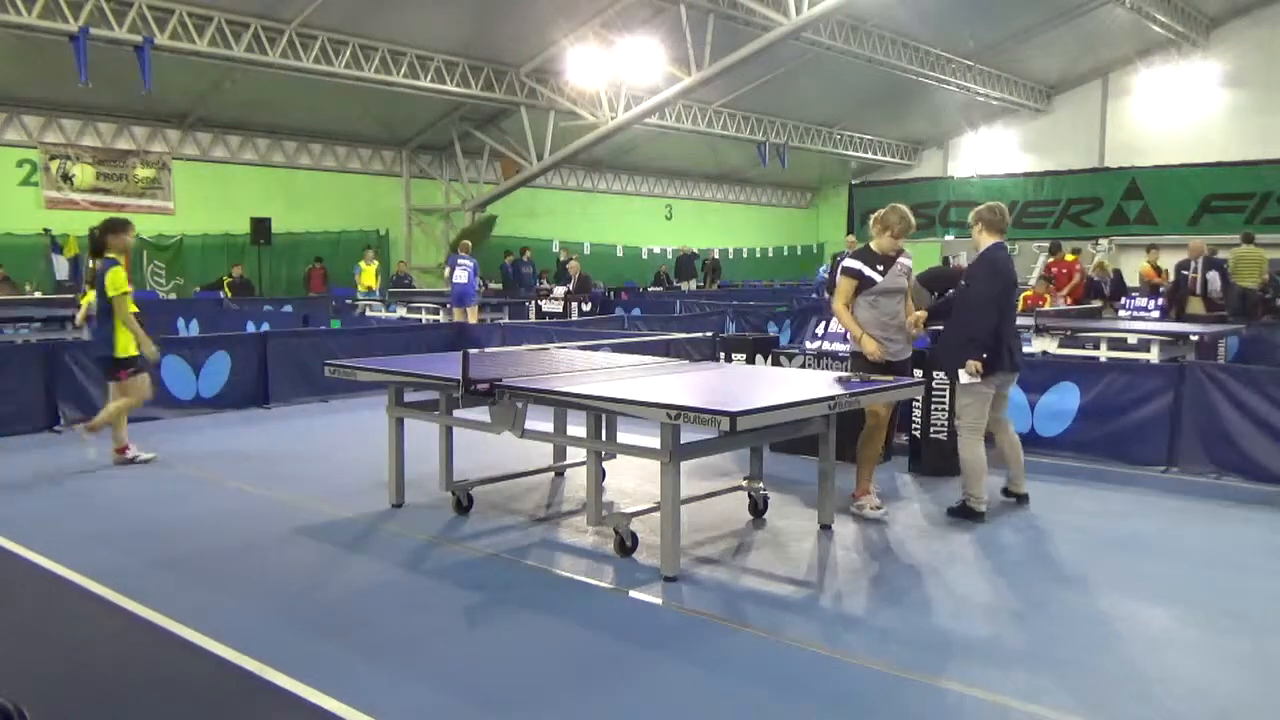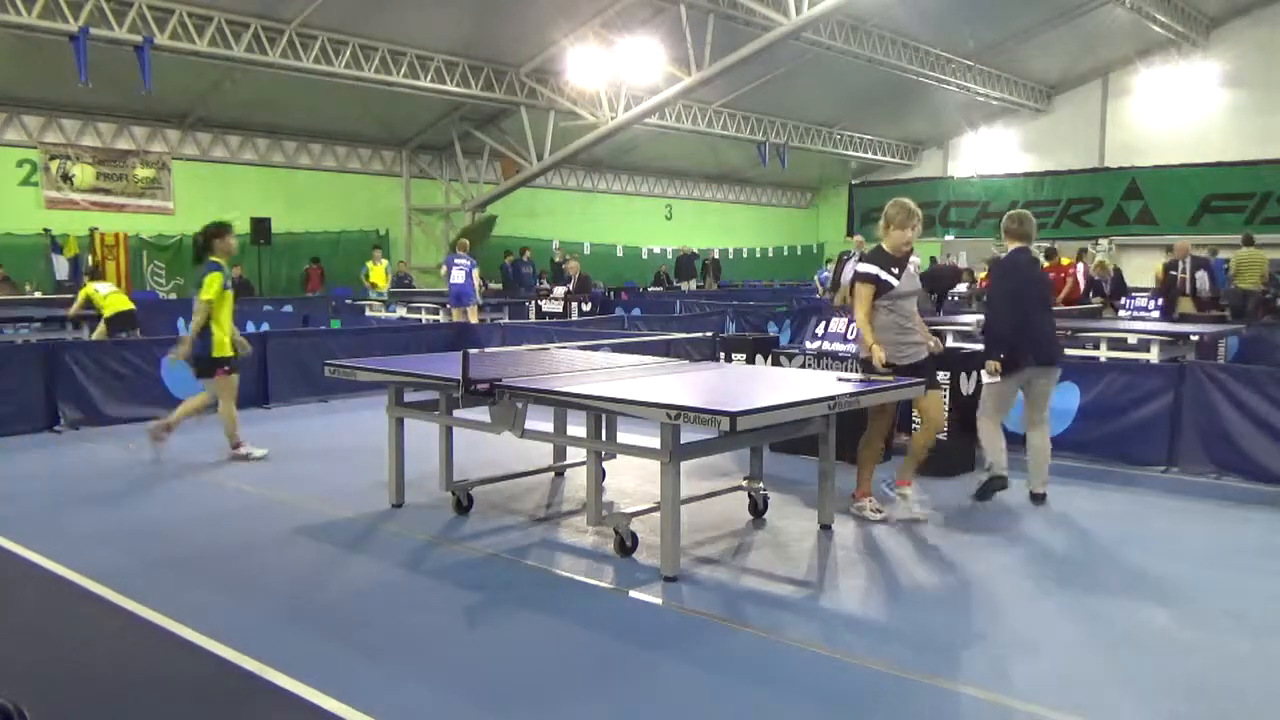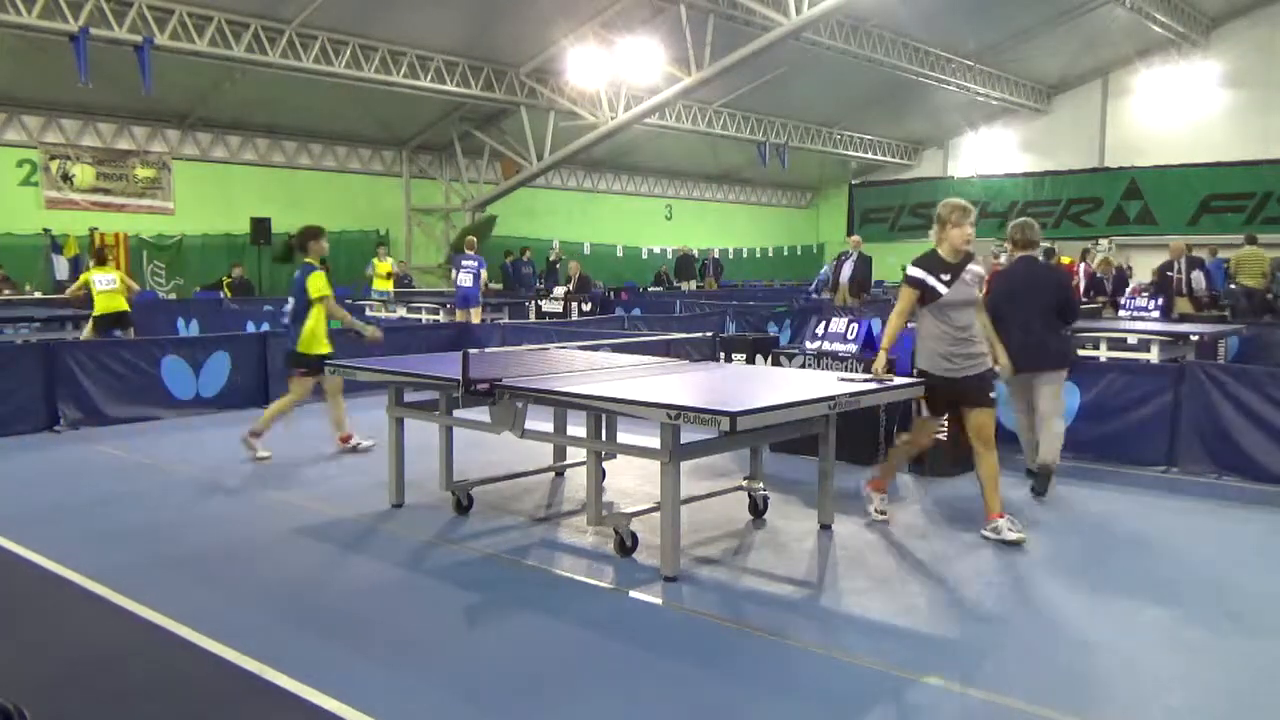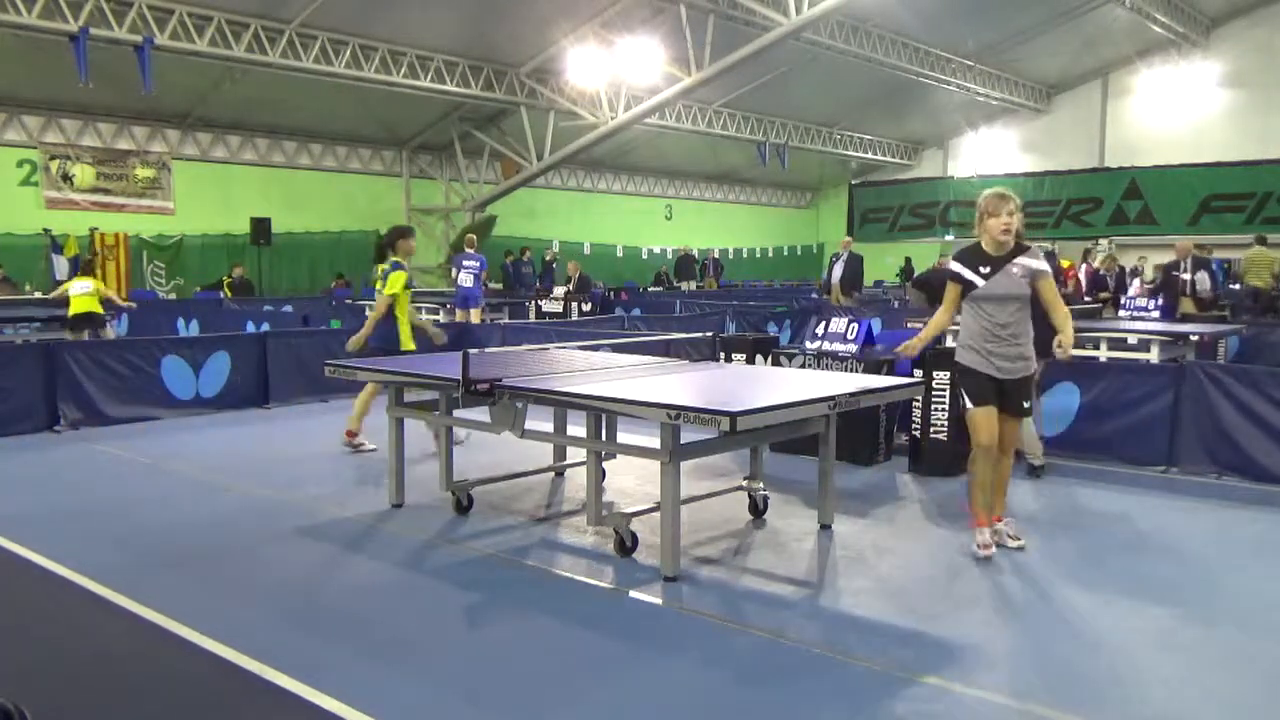
dt=0.4s
person 1, frame 1
left shoulder: (904, 261)
right shoulder: (857, 260)
right elbow: (839, 306)
left wrist: (913, 319)
right wrist: (863, 338)
left hip: (899, 353)
right hip: (868, 353)
left knee: (883, 422)
right knee: (876, 419)
left ankle: (867, 482)
right ankle: (860, 494)
person 1, frame 2
left shoulder: (911, 259)
right shoulder: (871, 263)
right elbow: (861, 313)
left wrist: (925, 334)
right wrist: (873, 347)
left hip: (915, 354)
right hip: (883, 358)
left knee: (935, 419)
right knee: (879, 428)
left ankle: (903, 483)
right ankle: (862, 495)
person 1, frame 3
left shoulder: (975, 266)
right shoulder: (922, 268)
right elbow: (900, 315)
left wrist: (998, 350)
right wrist: (884, 352)
left hip: (977, 366)
right hip: (936, 368)
left knee: (985, 441)
right knee: (921, 438)
left ankle: (995, 518)
right ankle: (877, 486)
person 1, frame 4
left shoulder: (1031, 259)
right shoulder: (963, 260)
left elbow: (1057, 307)
right elbow: (947, 311)
left wrist: (1066, 333)
right wrist: (919, 341)
left hip: (1017, 367)
right hip: (974, 363)
left knee: (1007, 447)
right knee: (984, 444)
left ankle: (997, 518)
right ankle: (980, 524)
person 2, frame 1
left shoulder: (987, 261)
right shoulder: (1002, 261)
left elbow: (983, 312)
right elbow: (963, 300)
left wrist: (975, 353)
right wrist: (929, 313)
left hip: (983, 359)
right hip: (1004, 358)
left knee: (970, 431)
right knee: (999, 423)
left ankle: (975, 503)
right ankle: (1018, 486)
person 2, frame 2
left shoulder: (1004, 267)
right shoulder: (1039, 269)
left elbow: (1001, 313)
left wrist: (994, 354)
left hip: (1014, 357)
right hip: (1046, 356)
left knee: (988, 416)
right knee: (1037, 423)
left ankle: (997, 472)
right ankle: (1038, 488)
person 2, frame 3
left shoulder: (1001, 278)
right shoulder: (1056, 275)
left elbow: (991, 319)
right elbow: (1071, 315)
left hip: (1015, 356)
right hip: (1051, 356)
left knee: (1024, 415)
right knee: (1051, 417)
left ankle: (1033, 465)
right ankle: (1045, 465)
person 2, frame 4
right shoulder: (1046, 266)
right elbow: (1060, 304)
left hip: (1013, 343)
right hip: (1042, 339)
left knee: (1020, 399)
right knee: (1031, 391)
left ankle: (1033, 454)
person 3, frame 1
left shoulder: (108, 266)
right shoulder: (114, 268)
right elbow: (122, 312)
left wrist: (138, 340)
right wrist: (145, 341)
left hip: (120, 343)
right hip: (115, 345)
left knee: (120, 398)
right knee: (140, 395)
left ankle: (122, 449)
right ankle: (90, 429)
person 3, frame 2
left shoulder: (218, 269)
right shoulder: (215, 272)
right elbow: (202, 312)
left wrist: (236, 336)
right wrist: (187, 342)
left hip: (214, 343)
right hip: (213, 345)
left knee: (210, 396)
right knee: (228, 396)
left ankle: (165, 426)
right ankle: (237, 447)
person 3, frame 3
left shoulder: (304, 271)
right shoulder: (315, 273)
right elbow: (332, 309)
right wrist: (363, 328)
left hip: (316, 343)
right hip: (306, 344)
left knee: (335, 388)
right knee: (297, 396)
left ankle: (346, 439)
right ankle: (254, 435)
person 3, frame 4
left shoulder: (392, 268)
right shoulder: (399, 272)
right elbow: (381, 306)
left wrist: (429, 328)
right wrist: (363, 334)
left hip: (385, 339)
right hip: (396, 340)
left knee: (374, 386)
left ankle: (352, 435)
